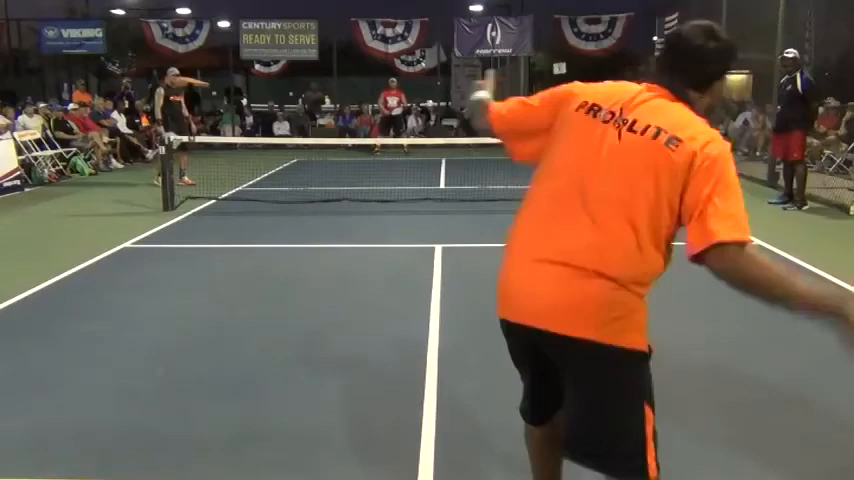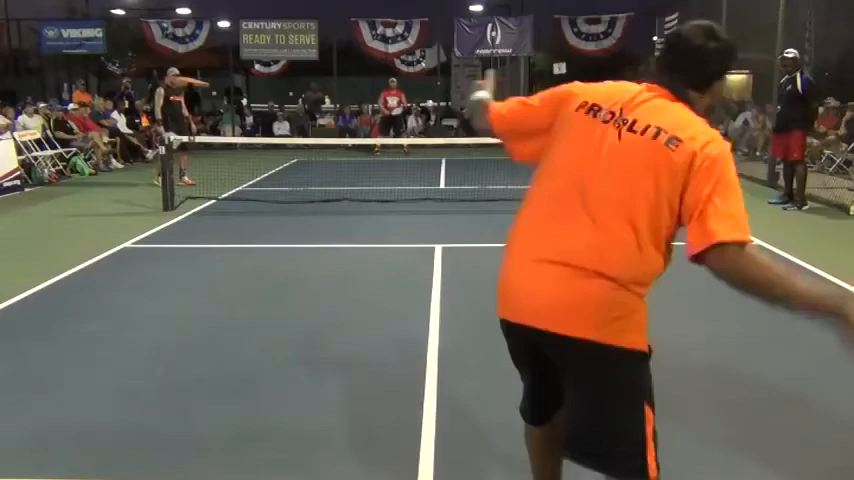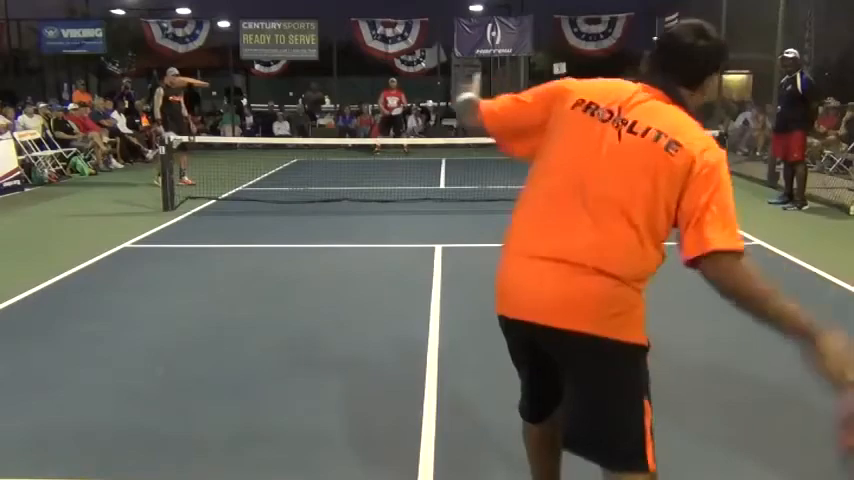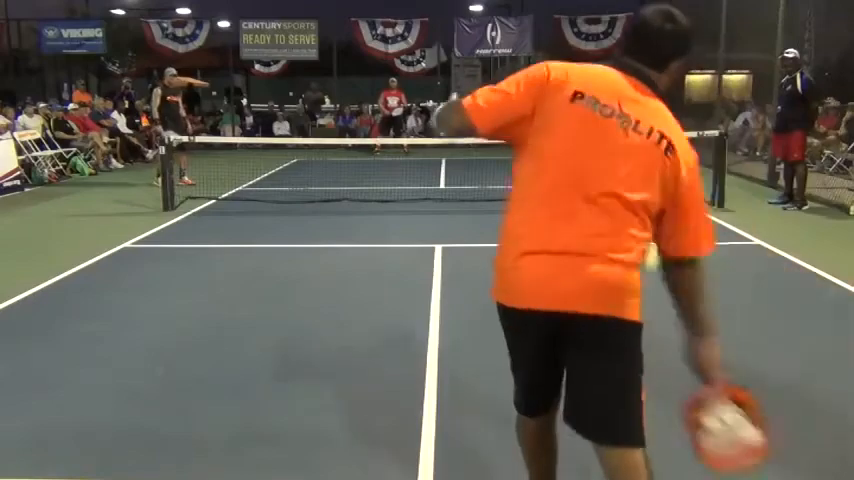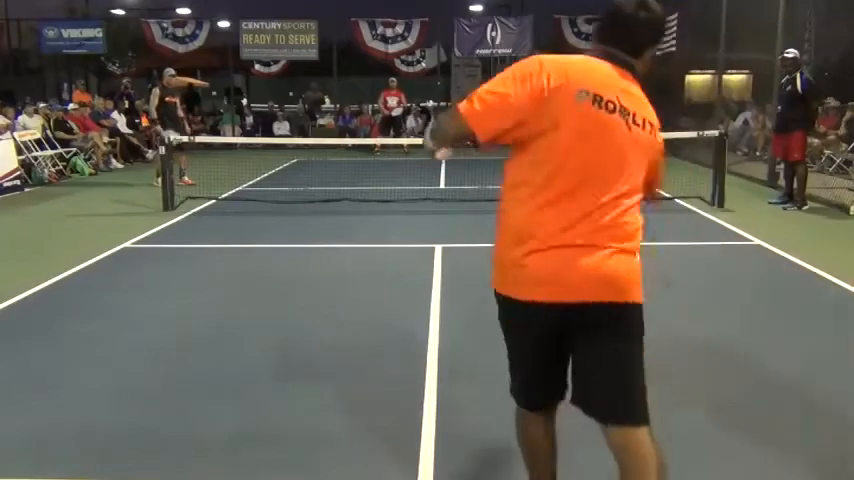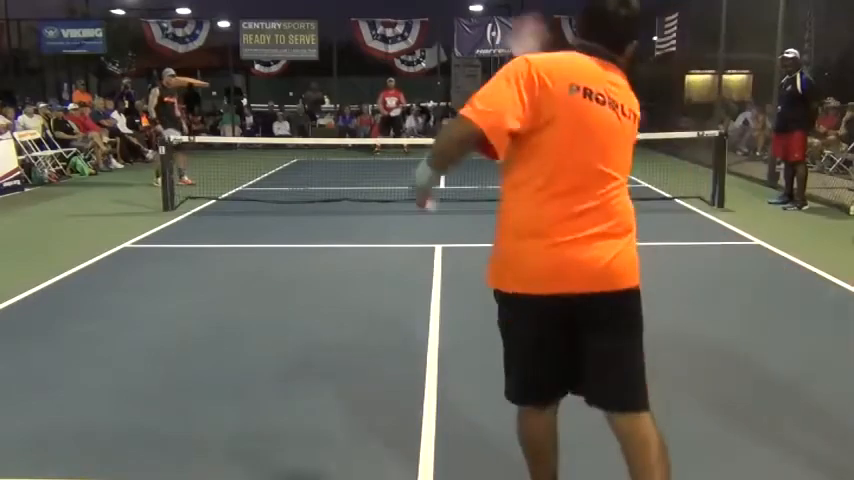
dt=0.1s
person 1, frame 1
left shoulder: (580, 97)
right shoulder: (703, 145)
left elbow: (488, 119)
right elbow: (728, 258)
left wrist: (480, 97)
left hip: (520, 297)
right hip: (600, 316)
left knee: (544, 412)
person 1, frame 2
left shoulder: (581, 97)
right shoulder: (704, 146)
left elbow: (487, 119)
right elbow: (727, 257)
left wrist: (482, 96)
left hip: (520, 297)
right hip: (601, 313)
left knee: (543, 411)
person 1, frame 3
left shoulder: (574, 94)
right shoulder: (698, 151)
left elbow: (476, 117)
right elbow: (722, 267)
left wrist: (465, 99)
right wrist: (813, 335)
left hip: (519, 294)
right hip: (599, 311)
left knee: (541, 410)
person 1, frame 4
left shoulder: (555, 78)
right shoulder: (674, 142)
left elbow: (451, 121)
right elbow: (684, 260)
left wrist: (452, 110)
right wrist: (703, 337)
left hip: (521, 284)
right hip: (606, 294)
left knee: (535, 407)
person 1, frame 5
left shoulder: (544, 72)
right shoulder: (646, 122)
left elbow: (453, 127)
left wrist: (436, 140)
left hip: (528, 277)
right hip: (612, 283)
left knee: (535, 405)
right knee: (629, 427)
person 1, frame 6
left shoulder: (532, 70)
right shoulder: (626, 97)
left elbow: (464, 134)
left wrist: (426, 175)
left hip: (532, 272)
right hip: (612, 271)
left knee: (536, 402)
right knee: (632, 412)
person 2, frame 1
left shoulder: (804, 80)
right shoulder: (784, 81)
left elbow: (812, 105)
left wrist: (808, 124)
right wrist: (777, 124)
left hip: (797, 127)
right hip: (783, 126)
left knee: (797, 161)
right knee: (786, 161)
left ankle: (800, 199)
right ankle: (788, 194)
person 2, frame 2
left shoulder: (804, 80)
right shoulder: (784, 81)
left elbow: (811, 105)
left wrist: (808, 125)
right wrist: (777, 124)
left hip: (797, 128)
right hip: (783, 127)
left knee: (797, 161)
right knee: (786, 161)
left ankle: (800, 199)
right ankle: (788, 194)
person 2, frame 3
left shoulder: (804, 80)
right shoulder: (784, 81)
left elbow: (812, 105)
left wrist: (809, 125)
right wrist: (777, 124)
left hip: (797, 127)
right hip: (783, 126)
left knee: (798, 161)
right knee: (786, 161)
left ankle: (800, 199)
right ankle: (788, 194)
person 2, frame 4
left shoulder: (804, 80)
right shoulder: (785, 81)
left elbow: (812, 105)
left wrist: (808, 125)
right wrist: (777, 124)
left hip: (797, 128)
right hip: (783, 127)
left knee: (798, 161)
right knee: (787, 161)
left ankle: (801, 200)
right ankle: (788, 194)
person 2, frame 5
left shoulder: (804, 80)
right shoulder: (785, 81)
left elbow: (812, 105)
left wrist: (809, 125)
right wrist: (778, 124)
left hip: (797, 128)
right hip: (784, 127)
left knee: (798, 161)
right knee: (786, 161)
left ankle: (801, 199)
right ankle: (788, 194)
person 2, frame 6
left shoulder: (804, 80)
right shoulder: (785, 81)
left elbow: (812, 105)
left wrist: (809, 126)
right wrist: (777, 125)
left hip: (798, 128)
right hip: (784, 127)
left knee: (798, 161)
right knee: (787, 161)
left ankle: (801, 199)
right ankle: (788, 194)
